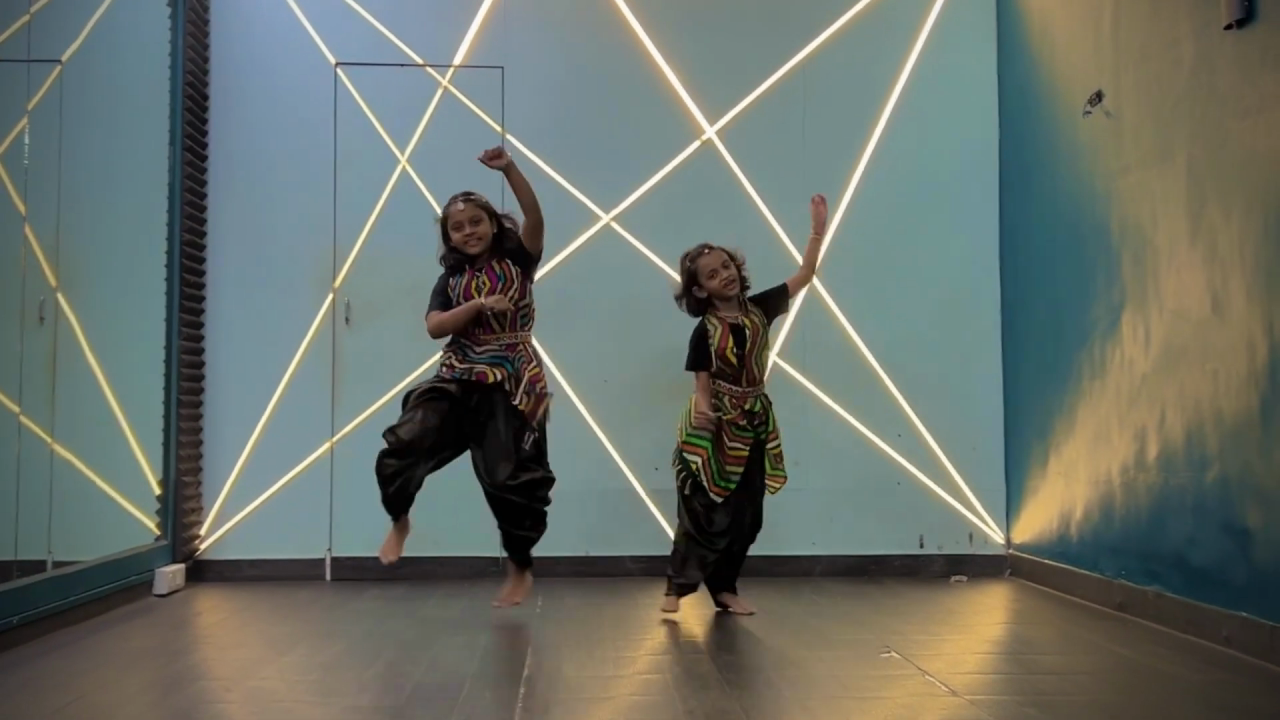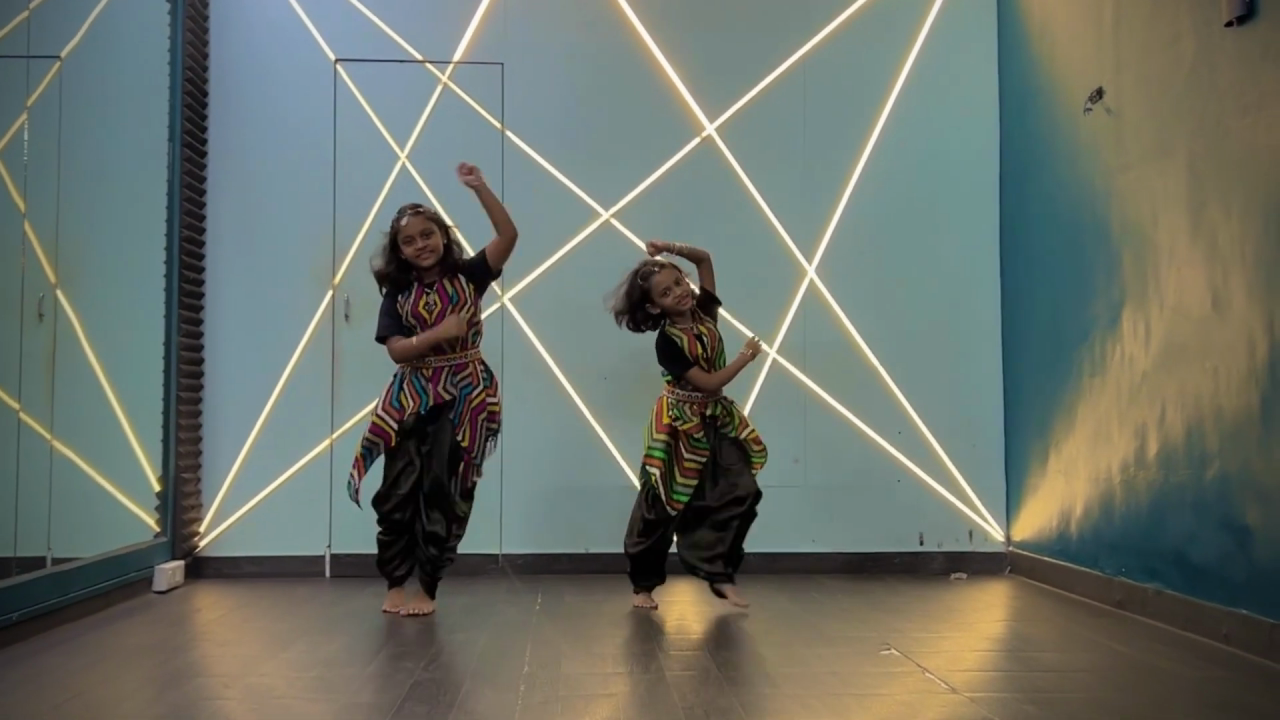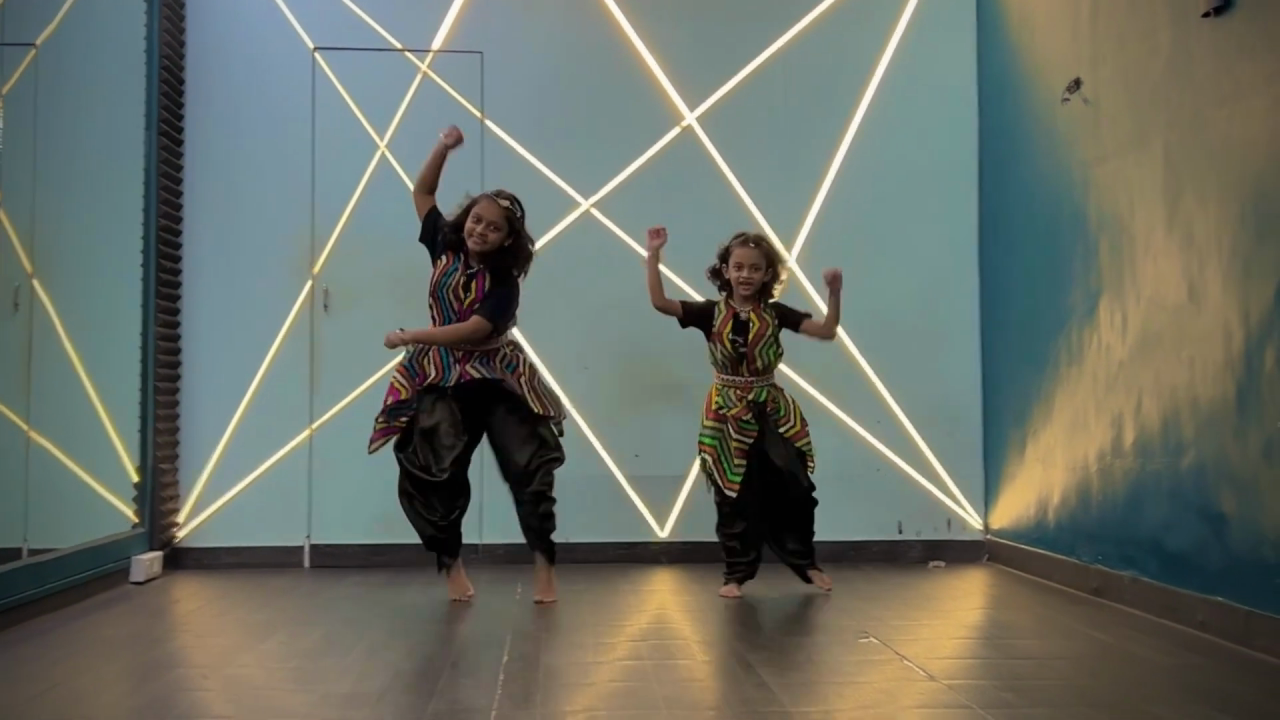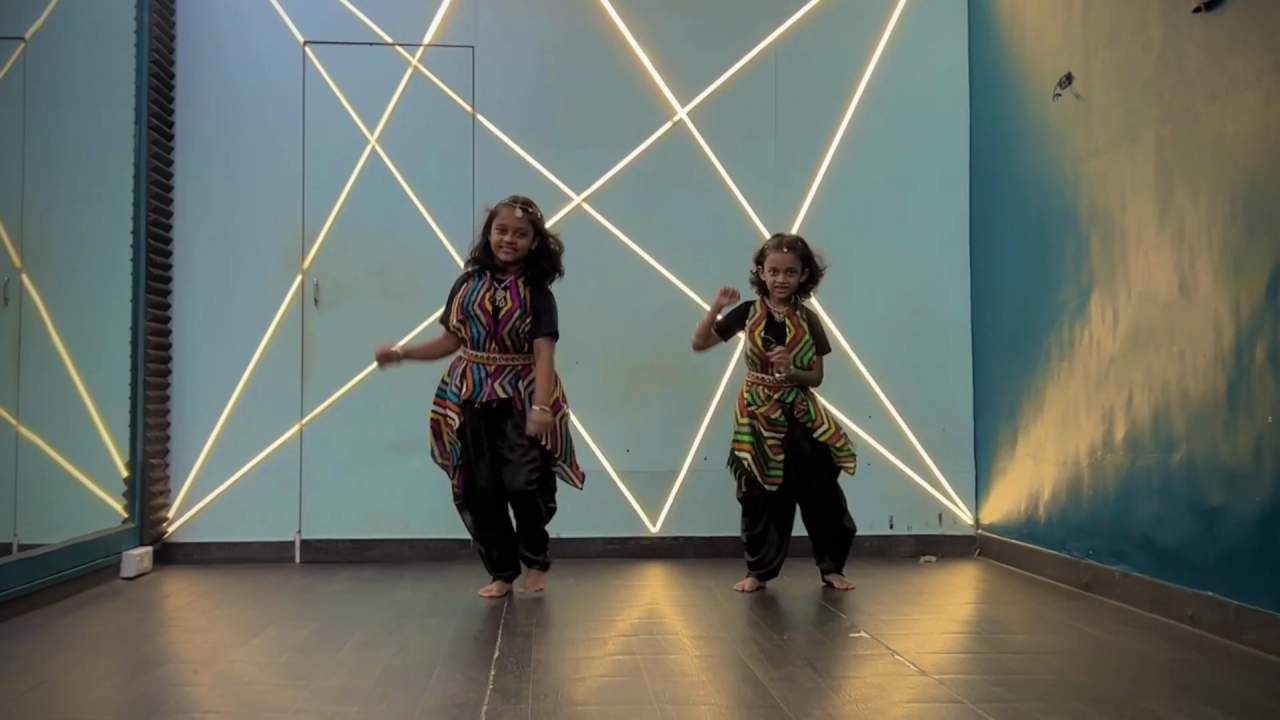
dt=0.5s
person 1, frame 1
left shoulder: (518, 263)
right shoulder: (450, 281)
left elbow: (534, 217)
right elbow: (435, 328)
left wrist: (509, 170)
right wrist: (478, 305)
left hip: (511, 379)
right hip: (460, 376)
left knee: (508, 475)
right knee: (404, 444)
left ankle: (519, 566)
right ankle: (399, 521)
person 1, frame 2
left shoulder: (465, 276)
right shoulder: (395, 292)
left elbow: (508, 237)
right elbow: (396, 350)
left wrist: (479, 189)
right wrist: (437, 335)
left hip: (463, 397)
right hip: (412, 398)
left knee: (443, 490)
right knee: (399, 490)
left ankle: (426, 588)
right ankle: (397, 582)
person 1, frame 3
left shoulder: (505, 281)
right shoulder: (444, 248)
left elbow: (475, 331)
right elbow: (422, 192)
left wrist: (411, 337)
right wrist: (442, 150)
left hip: (495, 376)
right hip: (441, 376)
left knee: (529, 463)
right knee: (432, 466)
left ankle: (542, 558)
right ankle: (449, 560)
person 1, frame 4
left shoulder: (538, 293)
right shoulder: (469, 282)
left elbow: (543, 351)
right elbow: (448, 341)
left wrist: (544, 404)
right wrist: (399, 354)
left hip: (520, 392)
right hip: (469, 394)
left knee: (524, 483)
right knee: (476, 490)
left ankle: (535, 562)
right ankle: (502, 570)
person 2, frame 1
left shoulder: (759, 308)
right shoulder: (704, 333)
left elbow: (804, 275)
right elbow: (702, 389)
left wrist: (817, 229)
right wrist: (702, 414)
left hip: (755, 416)
right hip: (717, 421)
left knee: (746, 512)
right knee: (706, 504)
left ankle: (723, 588)
right ankle: (679, 585)
person 2, frame 2
left shoulder: (703, 314)
right shoulder: (665, 341)
left elbow: (704, 260)
right elbow: (706, 384)
left wrist: (669, 249)
right wrist: (745, 358)
left hip: (717, 416)
right hip: (681, 425)
left knee: (740, 492)
right knee: (665, 505)
left ankle: (720, 574)
right ankle: (644, 583)
person 2, frame 3
left shoulder: (775, 313)
right shoulder: (711, 312)
left elbow: (826, 331)
right elbow: (660, 302)
left wrist: (834, 294)
right wrist: (653, 256)
left hip: (771, 409)
right hip: (728, 411)
left knee: (794, 489)
right knee: (736, 497)
left ankle: (805, 562)
right ankle: (737, 574)
person 2, frame 4
left shoulder: (808, 320)
right shoulder: (748, 312)
left elbow: (815, 377)
right elbow: (698, 344)
left wrist: (791, 369)
right wrist: (715, 310)
left hip: (800, 410)
right hip: (757, 411)
left knee: (823, 494)
right knee: (760, 495)
left ankle: (832, 565)
right ankle: (759, 568)
